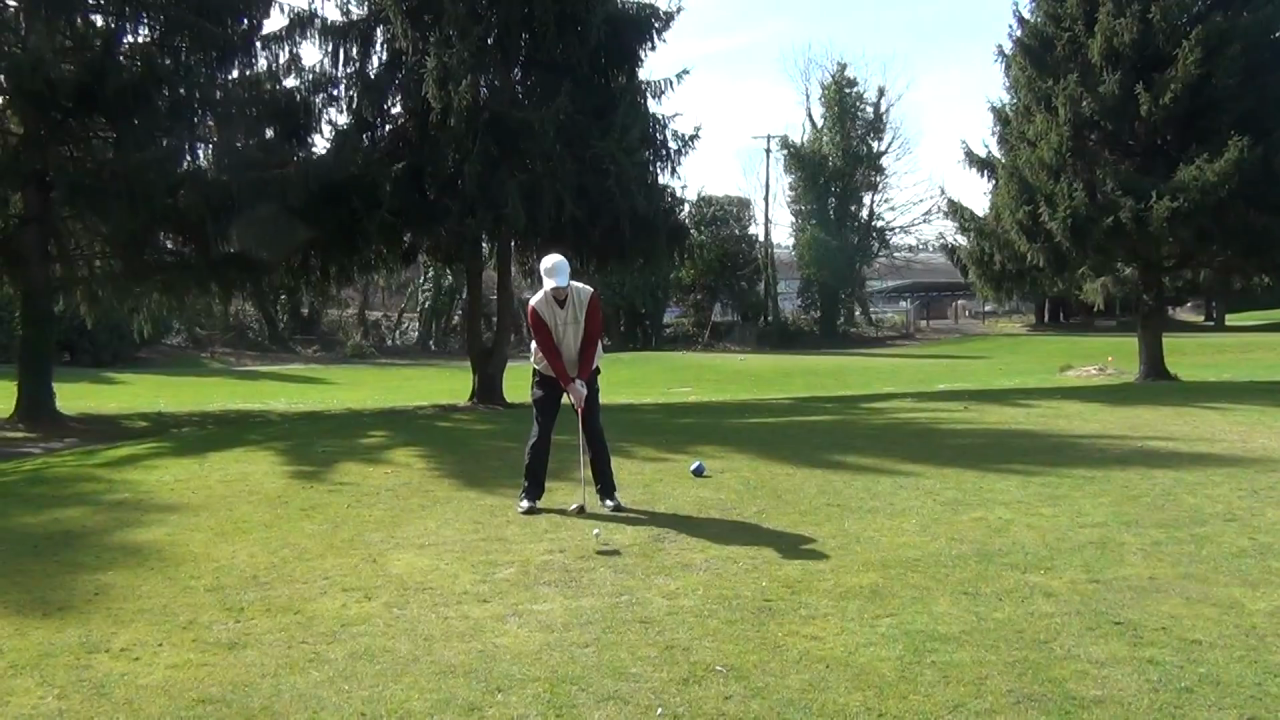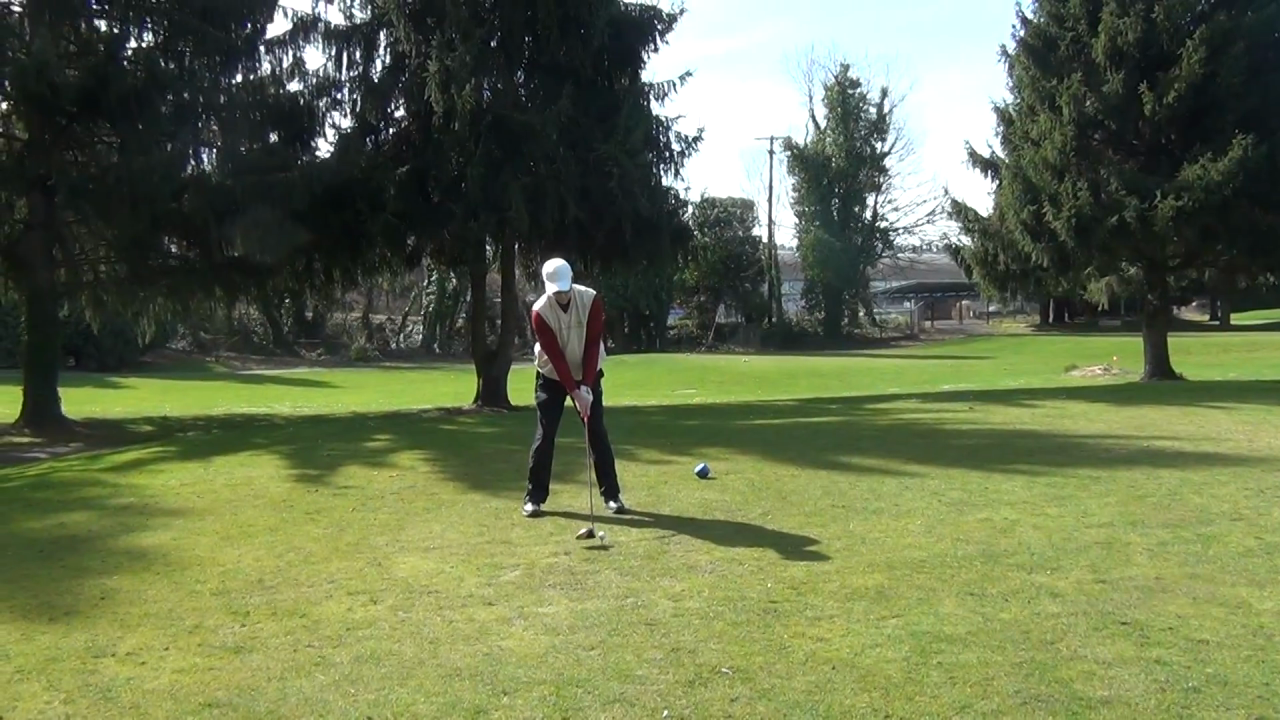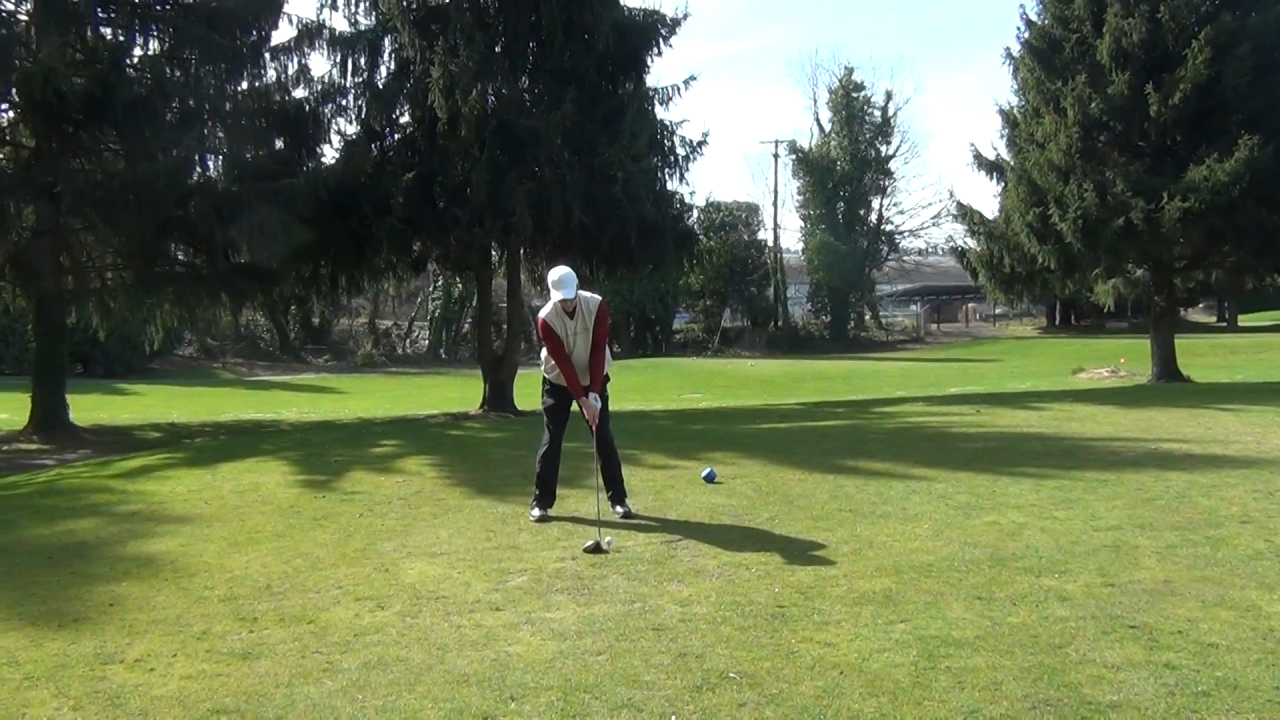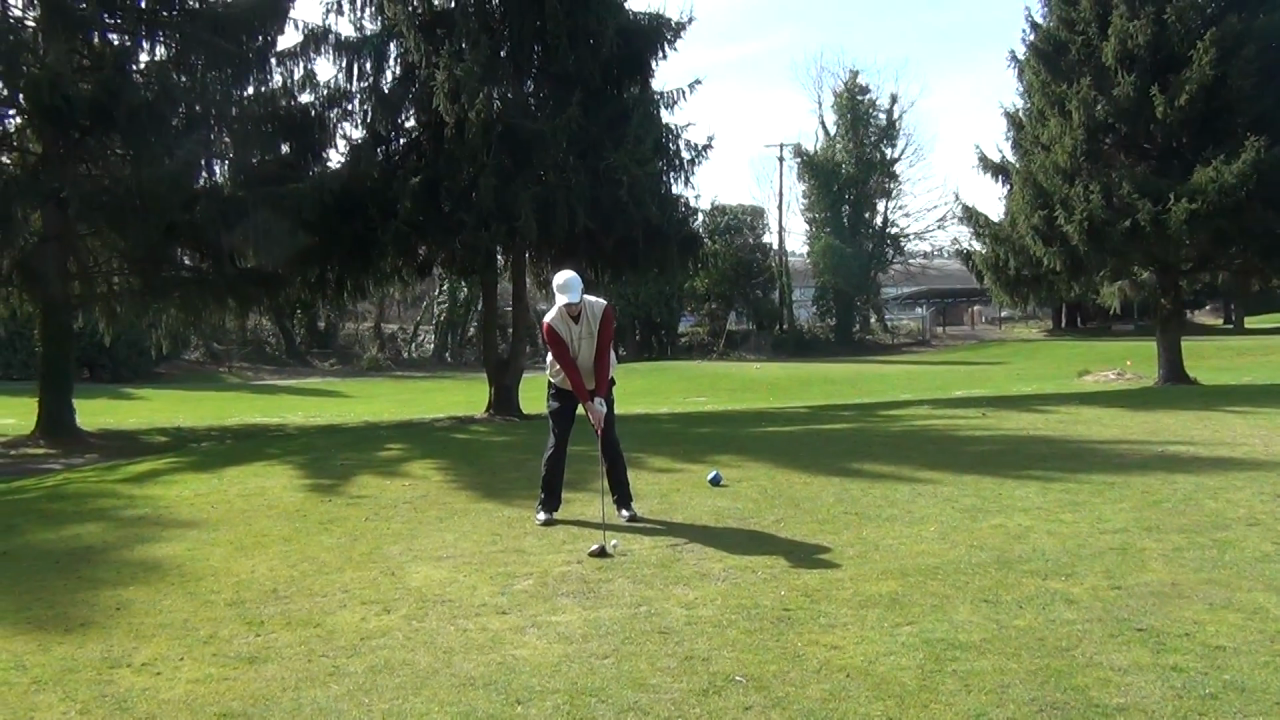
dt=0.3s
person 1, frame 1
left shoulder: (588, 297)
right shoulder: (536, 306)
left elbow: (591, 341)
right elbow: (549, 351)
left wrist: (580, 380)
right wrist: (568, 385)
left hip: (584, 373)
right hip: (548, 374)
left knee: (593, 430)
right knee: (541, 431)
left ankle: (607, 492)
right ankle: (530, 493)
person 1, frame 2
left shoulder: (591, 300)
right shoulder: (540, 312)
left elbow: (593, 346)
right elbow: (555, 356)
left wrist: (586, 386)
right wrist: (574, 392)
left hip: (587, 376)
right hip: (552, 377)
left knee: (597, 433)
right knee: (545, 433)
left ankle: (611, 494)
right ankle: (534, 496)
person 1, frame 3
left shoulder: (597, 306)
right shoulder: (546, 318)
left elbow: (598, 352)
right elbow: (563, 363)
left wrist: (594, 393)
right wrist: (582, 400)
left hip: (593, 380)
right hip: (558, 383)
left knee: (604, 437)
right knee: (552, 438)
left ankle: (618, 498)
right ankle: (541, 501)
person 1, frame 4
left shoulder: (602, 310)
right shoulder: (551, 323)
left elbow: (602, 357)
right elbow: (568, 367)
left wrist: (599, 398)
right wrist: (587, 404)
left hip: (599, 384)
right hip: (563, 387)
left knee: (610, 442)
right knee: (557, 443)
left ankle: (624, 502)
right ankle: (547, 505)
